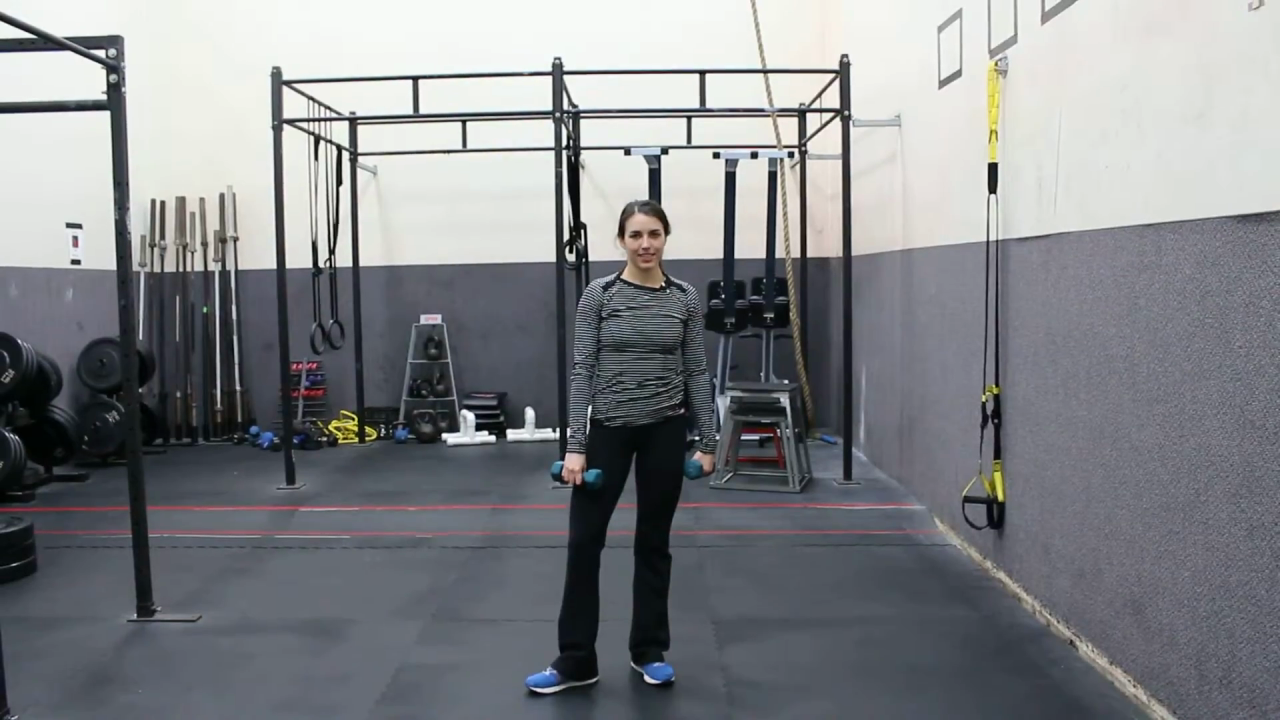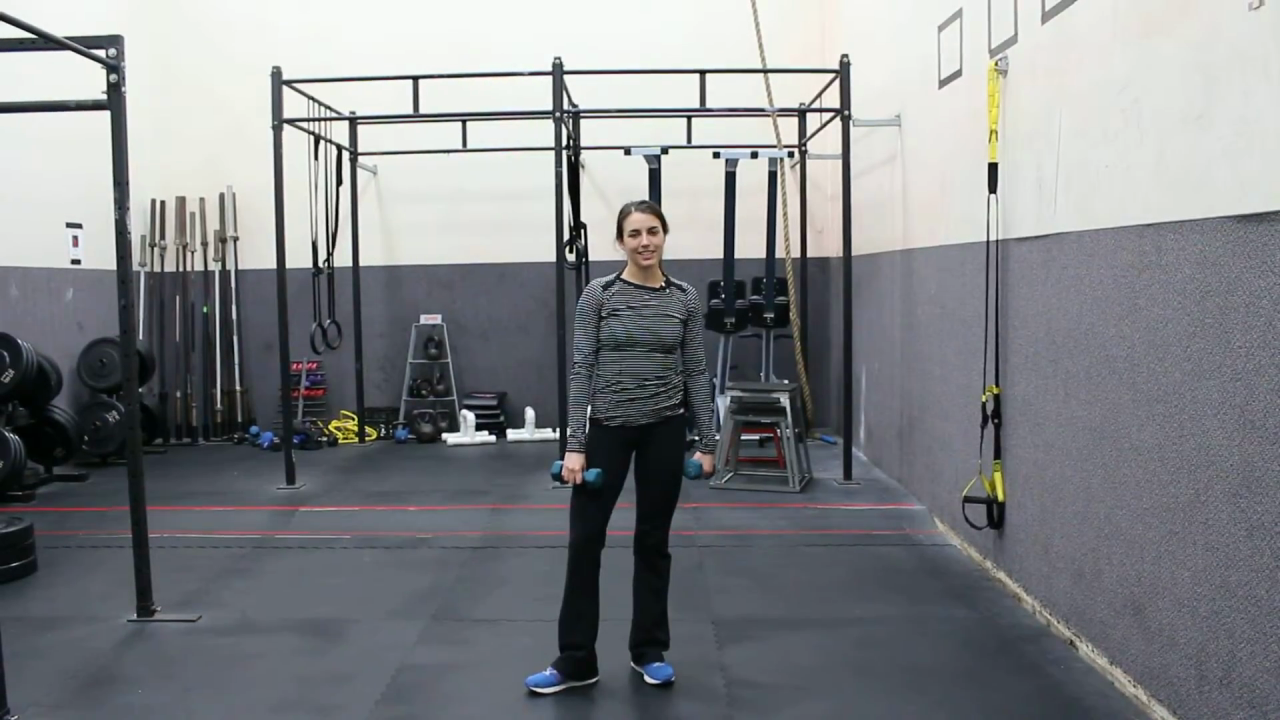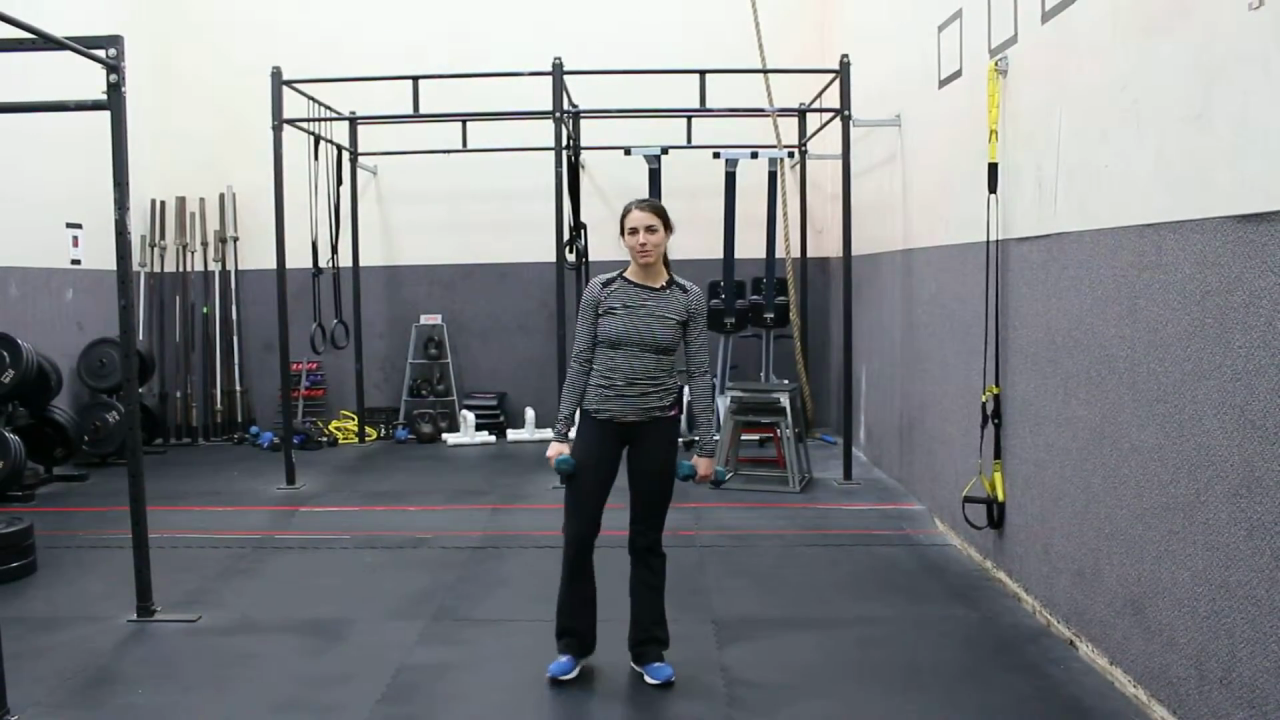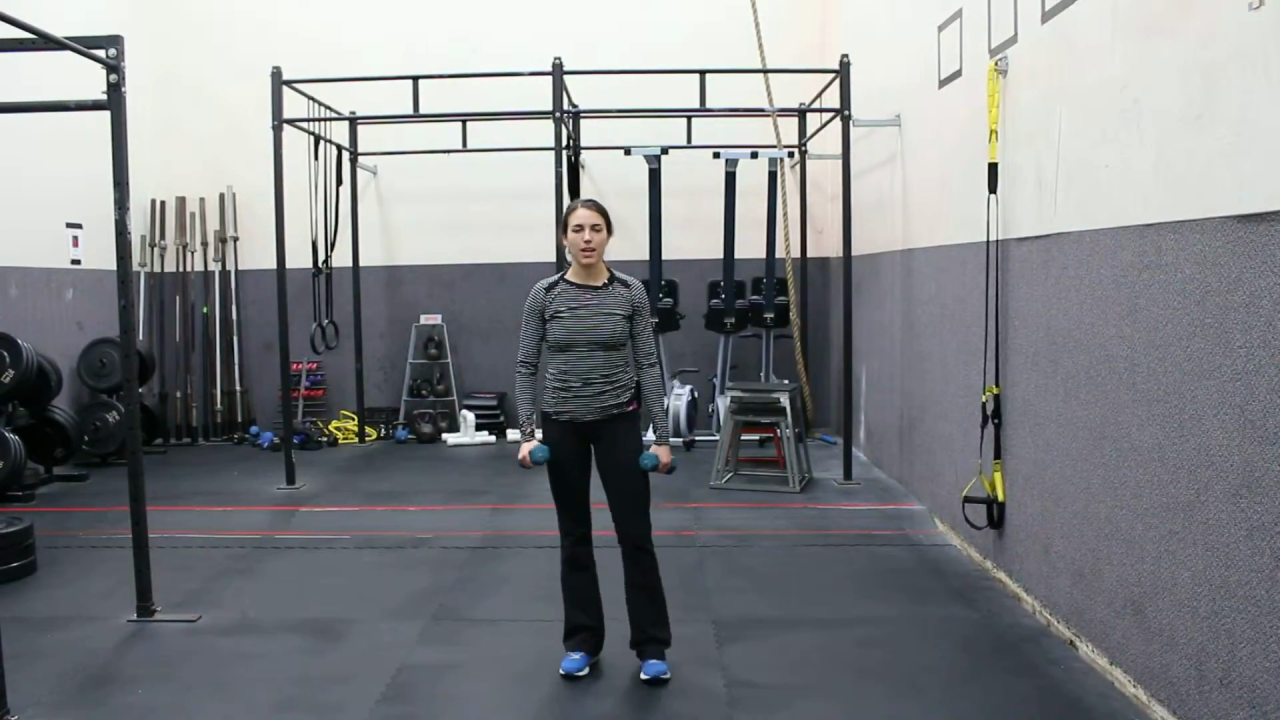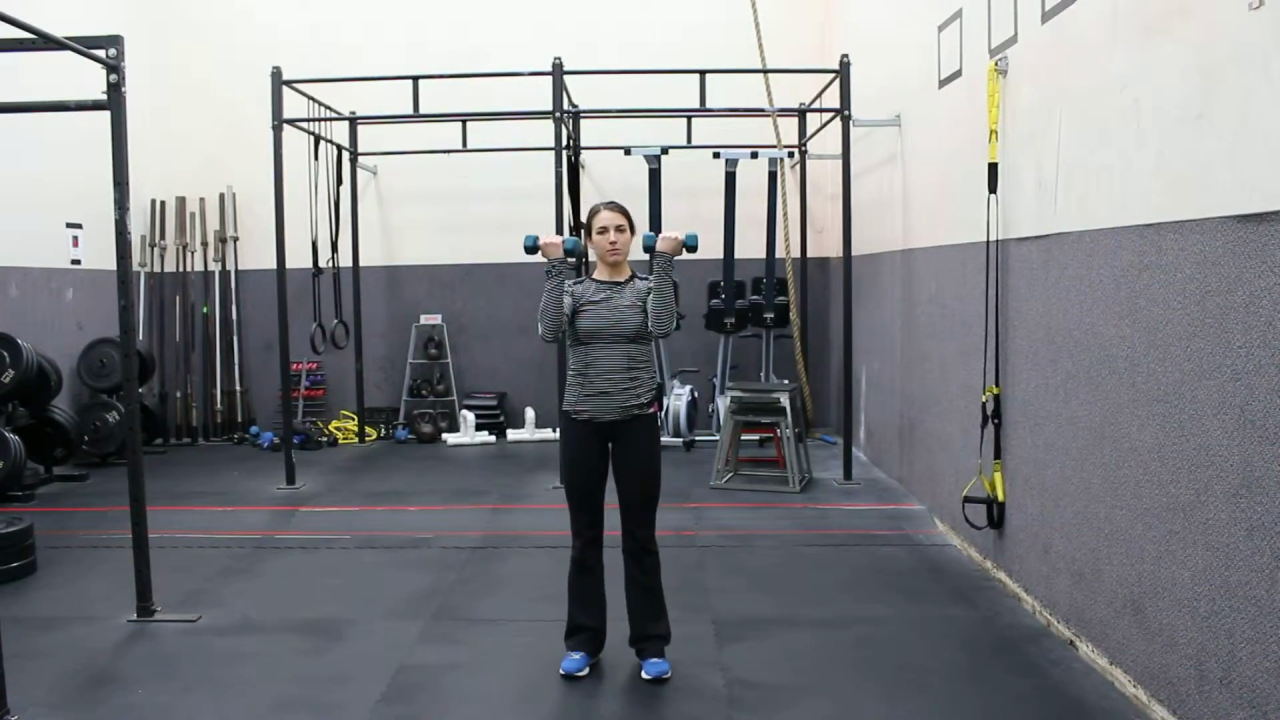
dt=1s
person 1, frame 1
left shoulder: (685, 298)
right shoulder: (599, 294)
left elbow: (697, 373)
right elbow: (582, 371)
left wrist: (708, 442)
right wrist: (574, 445)
left hip: (665, 430)
right hip: (609, 428)
left knee: (653, 542)
right knee: (583, 540)
left ankle: (650, 652)
right ankle: (575, 661)
person 1, frame 2
left shoulder: (685, 298)
right shoulder: (598, 294)
left elbow: (696, 373)
right elbow: (581, 371)
left wrist: (707, 442)
right wrist: (574, 444)
left hip: (664, 430)
right hip: (608, 429)
left knee: (653, 542)
right knee: (584, 541)
left ankle: (649, 651)
right ankle: (575, 660)
person 1, frame 3
left shoulder: (689, 298)
right shoulder: (599, 291)
left elbow: (699, 374)
right elbow: (579, 363)
left wrist: (706, 447)
right wrist: (560, 432)
left hip: (656, 427)
right hip: (599, 422)
left knee: (647, 541)
right knee: (578, 536)
left ankle: (648, 650)
right ankle: (573, 645)
person 1, frame 4
left shoulder: (631, 292)
right shoulder: (543, 294)
left elbow: (648, 365)
right elbow: (525, 366)
left wrist: (661, 434)
right wrist: (526, 432)
left hip: (618, 421)
right hip: (562, 424)
left knee: (635, 534)
right knee: (574, 536)
left ankle: (651, 646)
right ankle: (582, 642)
person 1, frame 5
left shoulder: (647, 287)
right shoulder: (572, 288)
left elbow: (663, 327)
right elbow: (550, 331)
left wrist: (664, 263)
right wrist: (555, 268)
left hip: (636, 421)
right hip: (581, 421)
left knee: (640, 535)
right knee: (585, 535)
left ankle: (651, 644)
right ankle: (582, 642)
